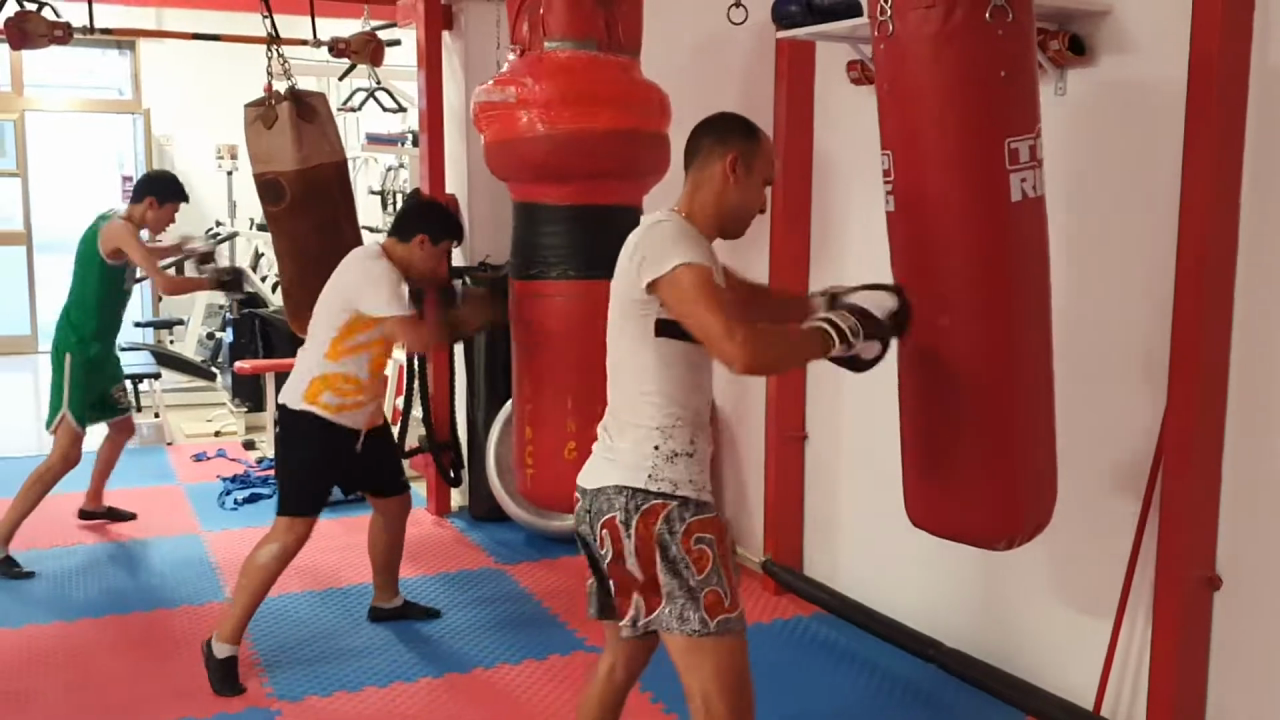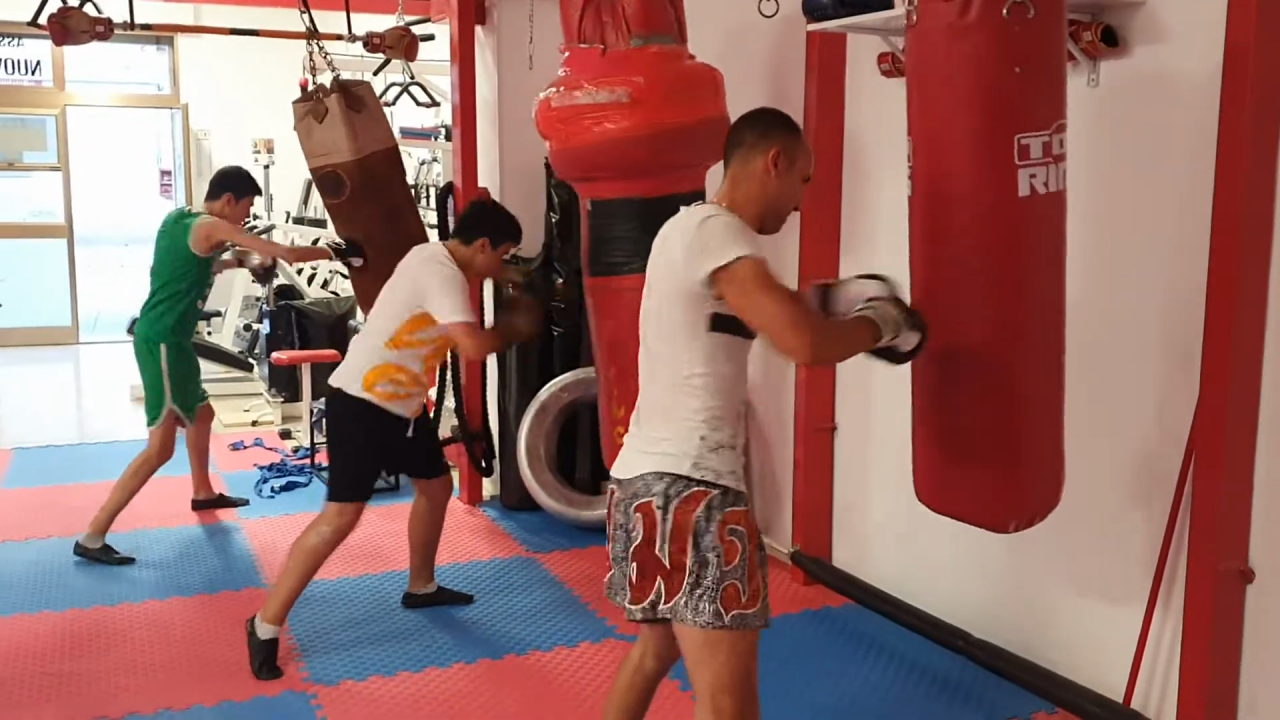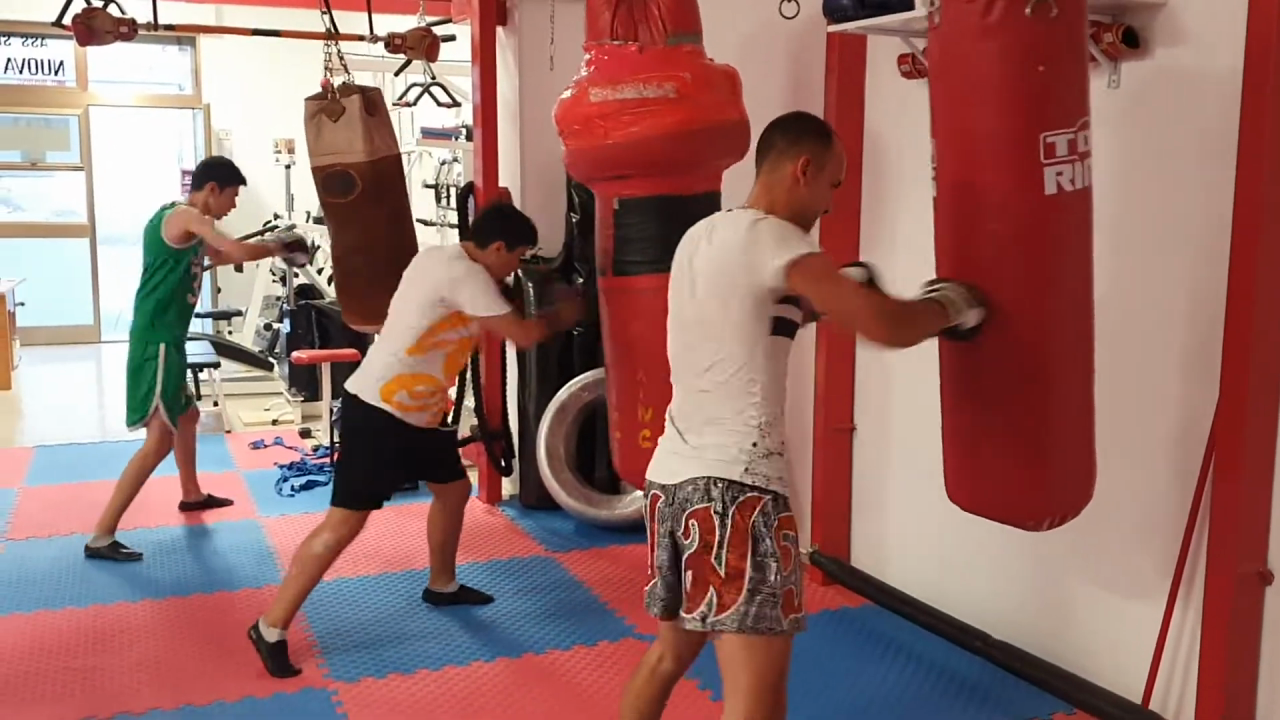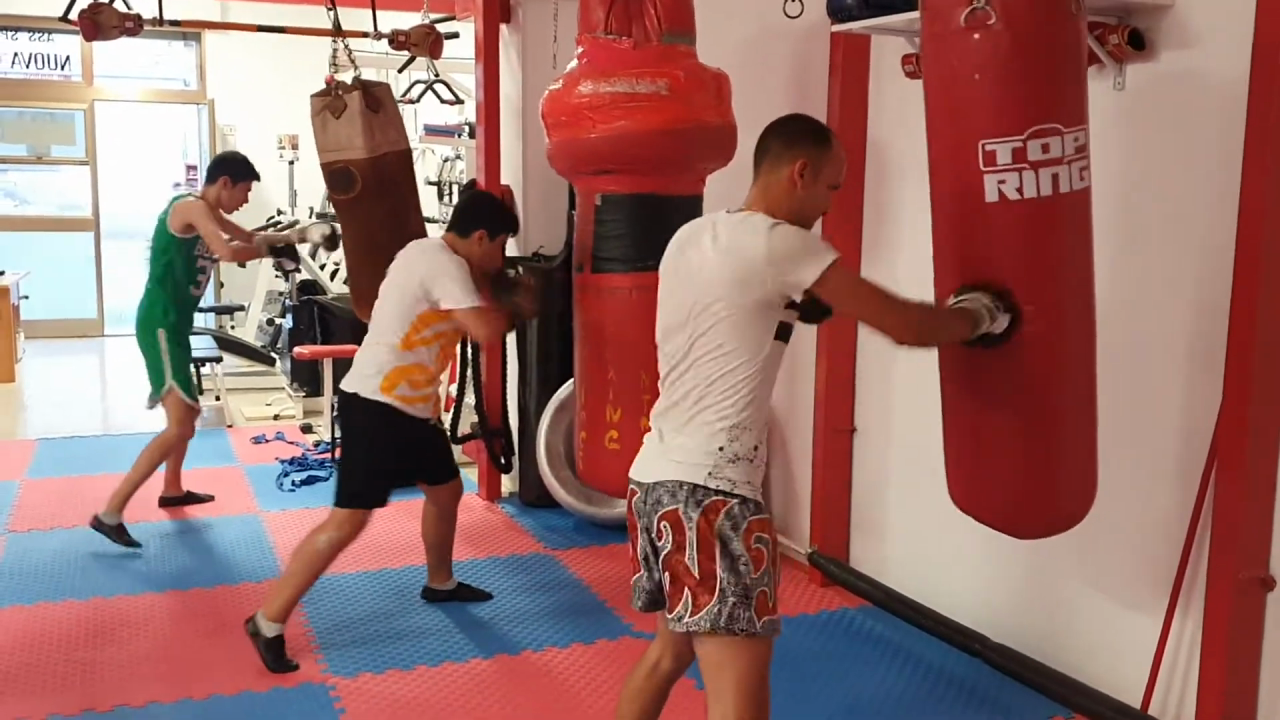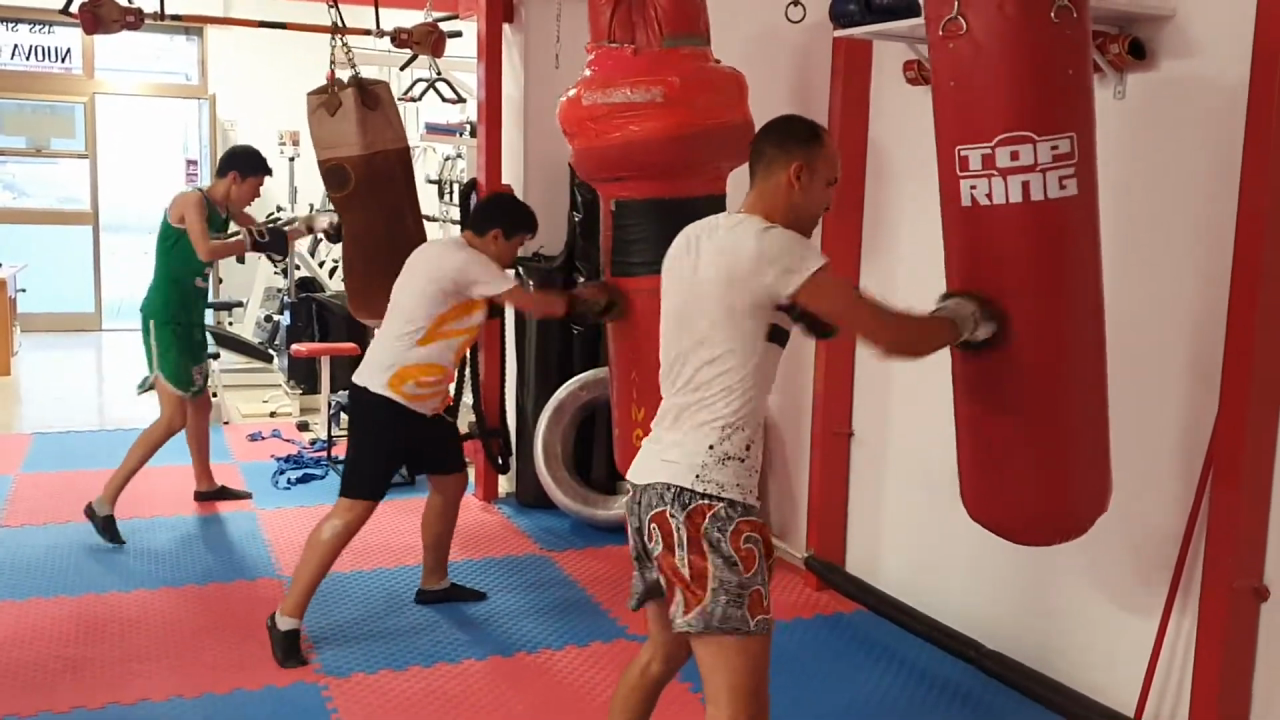
dt=1s
person 1, frame 1
left shoulder: (664, 240)
right shoulder: (668, 238)
left elbow: (742, 301)
right elbow: (744, 350)
left wrist: (834, 300)
right wrist: (844, 331)
left hip: (605, 483)
right hip: (653, 491)
left knee: (627, 651)
person 1, frame 2
left shoulder: (683, 228)
right shoulder: (719, 232)
left elbow: (740, 310)
right elbow: (809, 344)
left wrist: (819, 301)
right wrist: (878, 319)
left hip: (638, 474)
right hip: (689, 484)
left knee: (657, 649)
person 1, frame 3
left shoulder: (700, 237)
right shoulder: (764, 238)
right elbow: (883, 324)
left wrist: (828, 291)
right wrist: (954, 304)
left hip: (674, 478)
right hip: (732, 489)
left knee: (672, 648)
person 1, frame 4
left shoulder: (689, 237)
right shoulder: (779, 242)
right elbow: (902, 325)
left wrist: (826, 291)
right wrist: (977, 311)
left hip: (662, 474)
right hip: (711, 488)
left knee: (672, 647)
person 1, frame 5
left shoulder: (692, 240)
right shoulder: (767, 245)
right elbow: (881, 331)
right wrist: (964, 322)
left hip: (661, 479)
right hip: (703, 492)
left knee: (662, 652)
person 2, frame 1
left shoulder: (386, 267)
right shoulder: (376, 270)
right elbow: (422, 337)
right wrist: (467, 320)
left hip: (361, 417)
right hip: (315, 414)
left knee: (396, 505)
right knee: (292, 531)
left ankle: (387, 601)
right ankle: (223, 646)
person 2, frame 2
left shoulder: (442, 262)
right shoulder: (438, 272)
right elbow: (473, 347)
left wrist: (516, 310)
right wrist: (514, 330)
left hip: (402, 405)
right hip: (364, 401)
left knee: (438, 487)
right knee: (342, 515)
left ankle: (422, 586)
right ankle: (266, 625)
person 2, frame 3
left shoulder: (440, 258)
right shoulder: (466, 275)
right elbow: (521, 335)
right wrist: (559, 318)
left hip: (420, 412)
right hip: (378, 411)
left knee: (454, 491)
right knee: (346, 521)
left ankle: (442, 584)
right ankle: (271, 628)
person 2, frame 4
left shoulder: (427, 251)
right shoulder: (443, 264)
right elbow: (486, 330)
left wrist: (499, 279)
right wrist: (516, 307)
left hip: (412, 406)
right hip: (375, 406)
left knee: (446, 491)
right knee: (347, 519)
left ankle: (440, 582)
right ankle: (267, 623)
person 2, frame 5
left shoulder: (448, 252)
right shoulder: (465, 262)
right elbow: (539, 304)
right wrist: (588, 302)
left hip: (424, 401)
right hip: (386, 399)
left knee: (451, 484)
right knee: (354, 509)
left ankle: (435, 583)
right ankle: (288, 618)
person 3, frame 1
left shoulder: (118, 225)
right shoulder: (119, 227)
left elbow: (149, 256)
right elbow: (165, 286)
left wrist: (183, 248)
right wrist: (220, 280)
left hip: (100, 348)
right hip: (77, 348)
left knee: (123, 426)
right knee: (67, 455)
left ankle: (93, 505)
person 3, frame 2
left shoulder: (181, 219)
right shoulder: (212, 226)
right elbow: (280, 254)
left wrist: (233, 260)
right wrist: (334, 250)
left hip: (174, 339)
right hip: (160, 341)
left knee: (200, 413)
right knee: (161, 443)
left ankle: (202, 492)
right ankle: (92, 538)
person 3, frame 3
left shoulder: (176, 215)
right shoulder: (185, 217)
left elbow: (208, 256)
right elbow: (240, 253)
right wrist: (283, 247)
left hip: (166, 338)
right hip: (157, 341)
left knee: (187, 417)
right knee: (159, 442)
left ankle: (192, 494)
right ankle: (101, 537)
person 3, frame 4
left shoulder: (199, 211)
right shoulder: (190, 208)
left elbow: (245, 240)
right elbow: (229, 251)
left wrist: (286, 236)
right wrist: (282, 244)
left hip: (176, 326)
right hip: (162, 326)
left knee: (186, 413)
right knee: (180, 424)
left ankle: (172, 490)
right ankle: (110, 513)
person 3, frame 5
left shoulder: (222, 209)
right shoulder: (190, 201)
left elbow: (263, 236)
right elbow: (207, 250)
left wrist: (313, 224)
right wrist: (252, 241)
left hip: (188, 320)
right hip: (166, 318)
left knee: (200, 404)
right knee: (174, 417)
left ankle: (206, 484)
right ankle: (103, 504)
